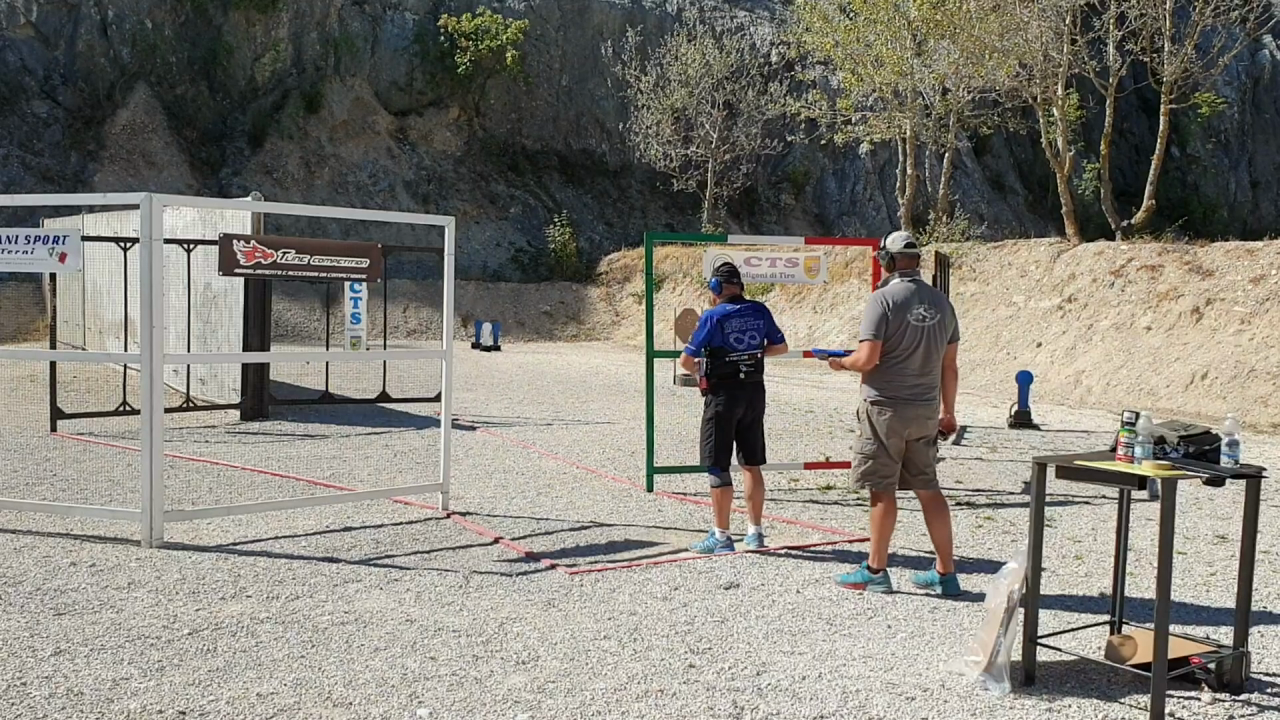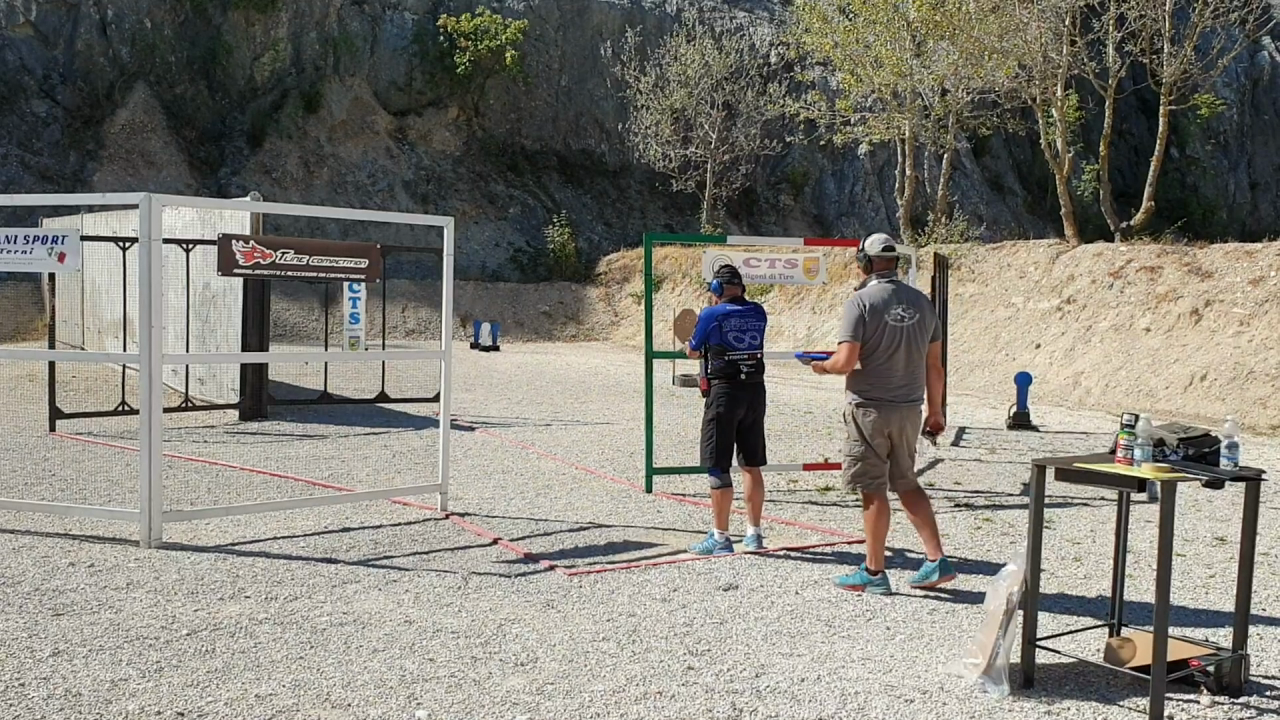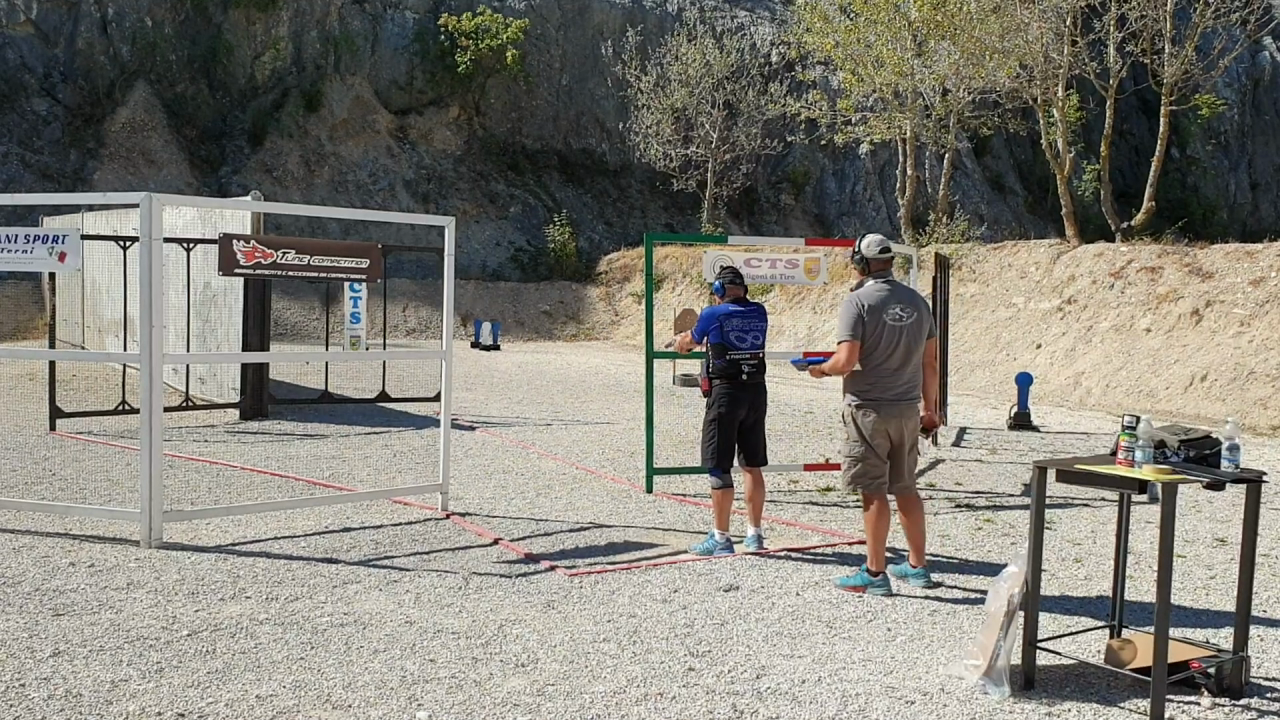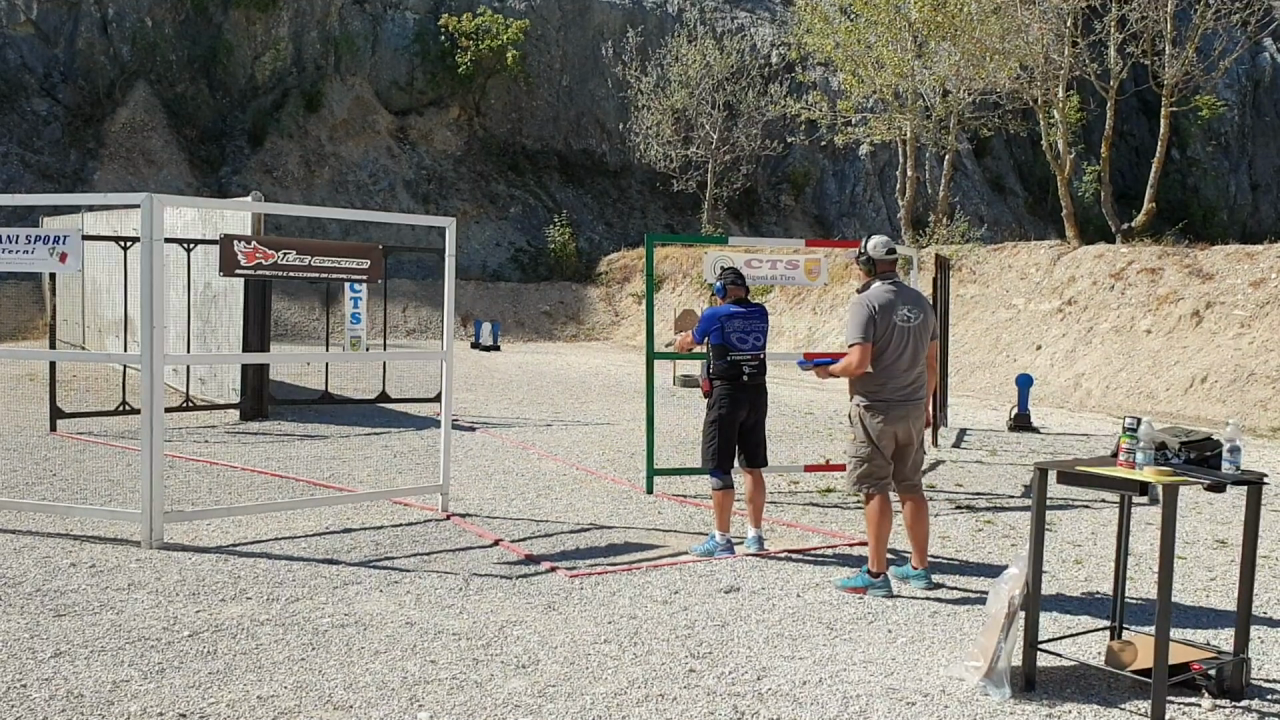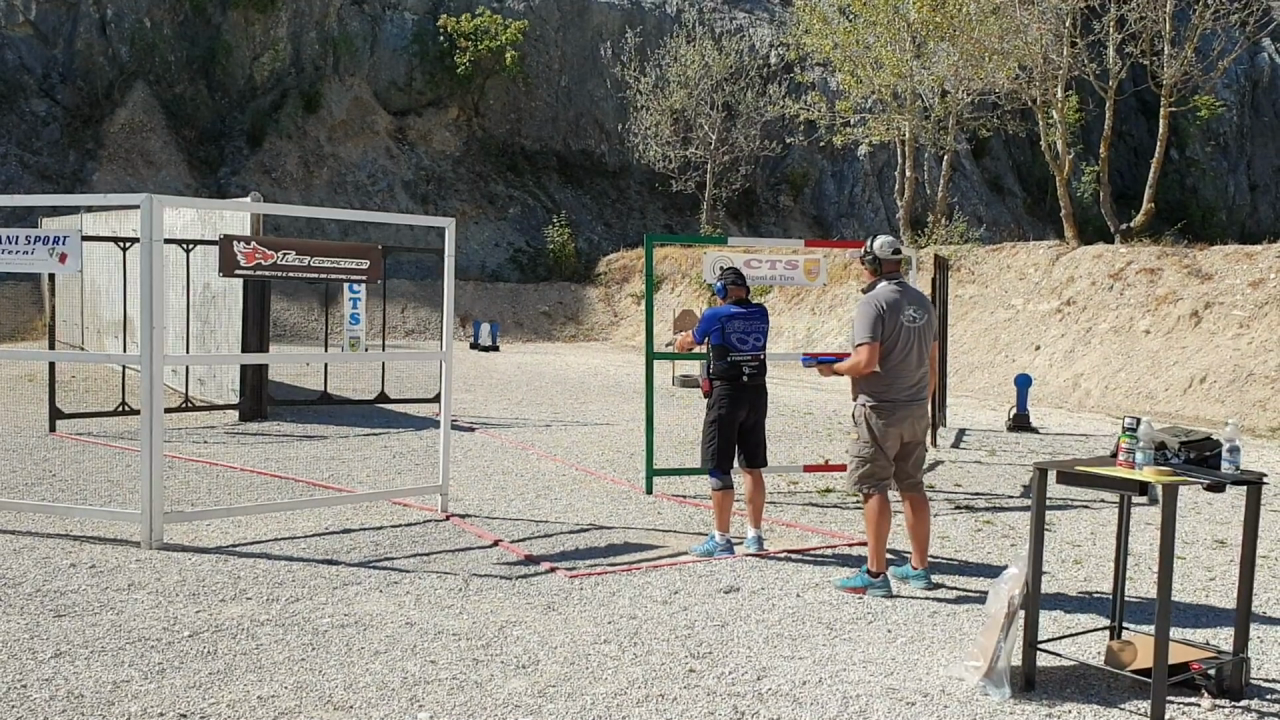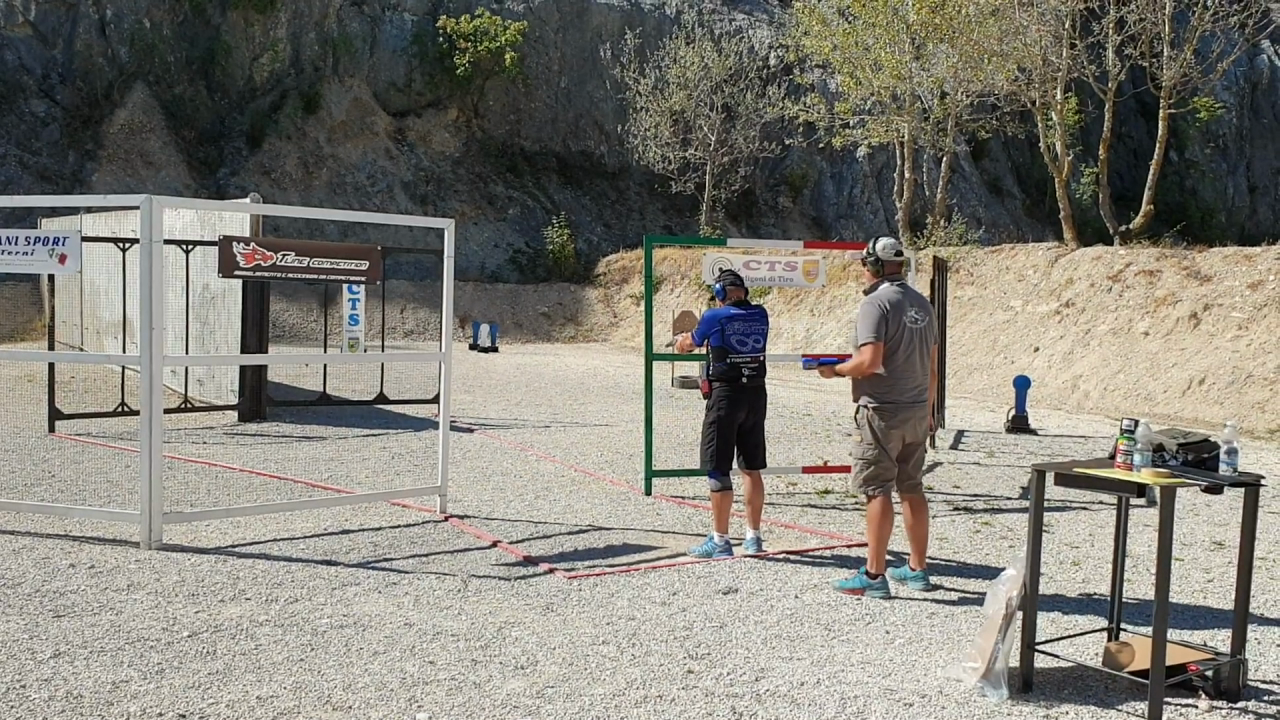
dt=0.3s
person 1, frame 1
left shoulder: (883, 299)
right shoulder: (941, 301)
left elbow: (867, 358)
right elbow: (949, 366)
left wrist: (841, 362)
right wrist: (948, 411)
left hip: (884, 408)
right hip: (925, 410)
left knee: (882, 489)
right knee: (928, 488)
left ankle: (875, 571)
right ankle: (945, 573)
person 1, frame 2
left shoulder: (861, 301)
right shoulder: (921, 301)
left elbow: (847, 361)
right elbow: (933, 364)
left wrist: (823, 366)
right wrist: (935, 411)
left hip: (869, 409)
right hip: (908, 410)
left knee: (873, 490)
right knee: (907, 485)
left ankle: (874, 572)
right ankle: (937, 560)
person 1, frame 3
left shoulder: (858, 301)
right shoulder: (916, 301)
left elbow: (847, 361)
right elbow: (929, 361)
left wrist: (821, 369)
right wrist: (929, 407)
left hip: (869, 409)
right hip: (908, 409)
left knee: (873, 490)
right knee: (905, 488)
left ankle: (875, 573)
right ankle: (917, 566)
person 1, frame 4
left shoulder: (867, 302)
right shoulder: (920, 301)
left elbow: (858, 363)
right elbow: (931, 361)
left wrist: (829, 371)
right wrist: (924, 405)
left hip: (876, 410)
right hip: (913, 411)
left knee: (875, 490)
right knee: (911, 488)
left ankle: (875, 574)
right ankle: (919, 567)
person 1, frame 5
left shoulder: (873, 302)
right shoulder: (922, 302)
left elbow: (866, 362)
right elbow: (931, 362)
left wrist: (833, 368)
left hip: (880, 410)
right hip: (915, 410)
left knee: (873, 489)
right knee: (913, 487)
left ankle: (875, 574)
right ankle: (919, 568)
person 1, frame 6
left shoulder: (876, 302)
right shoulder: (922, 304)
left elbow: (869, 361)
right elbow: (931, 365)
left wrist: (836, 370)
right wrist: (927, 410)
left hip: (881, 412)
right hip: (916, 412)
left knee: (878, 490)
right knee: (912, 488)
left ankle: (874, 575)
right ankle: (917, 569)
person 2, frame 1
left shoulder: (713, 316)
right shoulder: (760, 312)
left elbow: (687, 360)
right elbow: (779, 348)
left wrist: (697, 367)
left hip: (723, 393)
right hip: (754, 391)
left knee: (718, 467)
right knee: (752, 464)
left ankle: (721, 536)
right ankle: (755, 532)
person 2, frame 2
left shoulder: (711, 315)
right shoulder: (758, 313)
left elbow: (692, 351)
left wrist: (697, 348)
left hip: (724, 393)
right hip: (755, 392)
left knee: (718, 468)
right knee: (752, 465)
left ankle: (720, 538)
right ankle: (754, 533)
person 2, frame 3
left shoulder: (713, 314)
right shoulder: (759, 312)
left elbow: (691, 339)
left wrist: (681, 341)
left hip: (725, 393)
right hip: (756, 392)
left knee: (719, 468)
right knee: (752, 465)
left ankle: (721, 538)
right ankle: (754, 533)
person 2, frame 4
left shoulder: (714, 315)
right shoulder: (761, 313)
left elbow: (692, 339)
left wrist: (681, 341)
left hip: (726, 394)
right hip: (756, 394)
left knee: (719, 469)
right knee: (753, 467)
left ankle: (722, 540)
right ankle: (755, 535)
person 2, frame 5
left shoulder: (715, 315)
right shoulder: (761, 314)
left elbow: (692, 340)
left wrist: (681, 341)
left hip: (726, 394)
right hip: (756, 394)
left knee: (719, 469)
right knee: (753, 467)
left ankle: (721, 540)
right ankle: (754, 535)
person 2, frame 6
left shoulder: (715, 316)
right shoulder: (761, 315)
left elbow: (691, 342)
left wrist: (682, 341)
left hip: (725, 396)
right hip: (756, 395)
left knee: (718, 470)
right knee: (752, 468)
left ankle: (719, 541)
right ankle: (753, 537)
